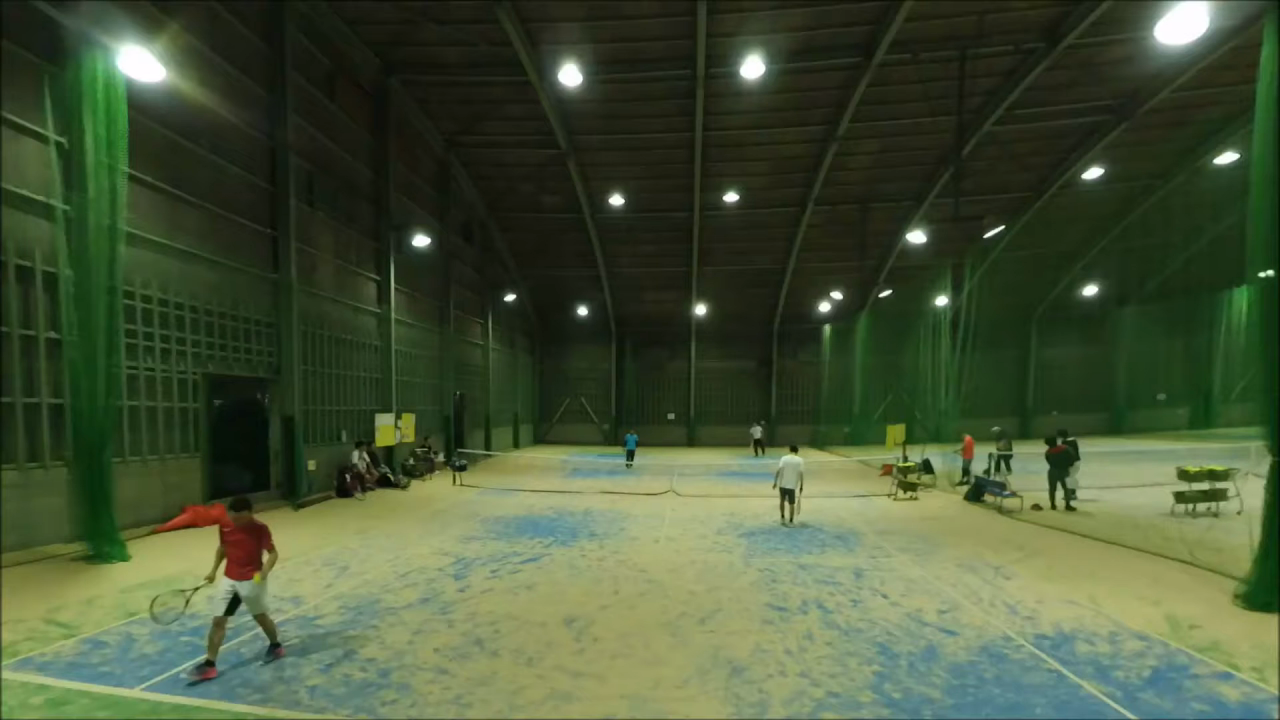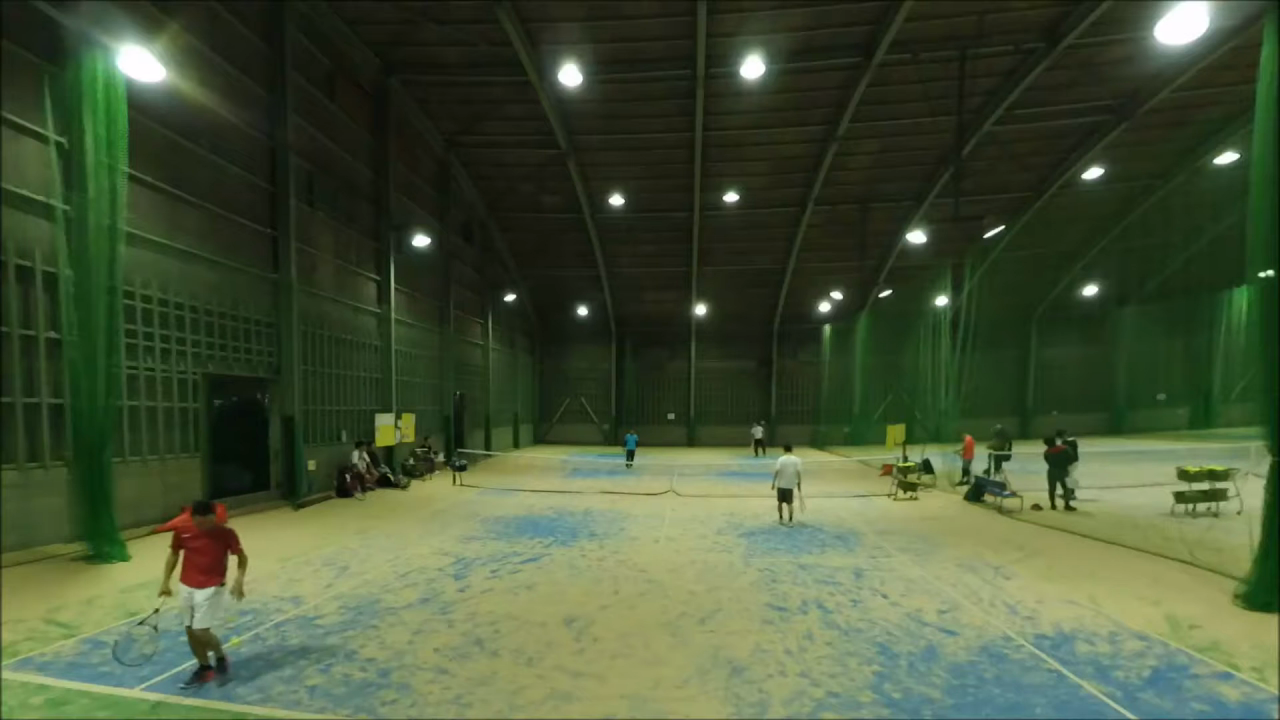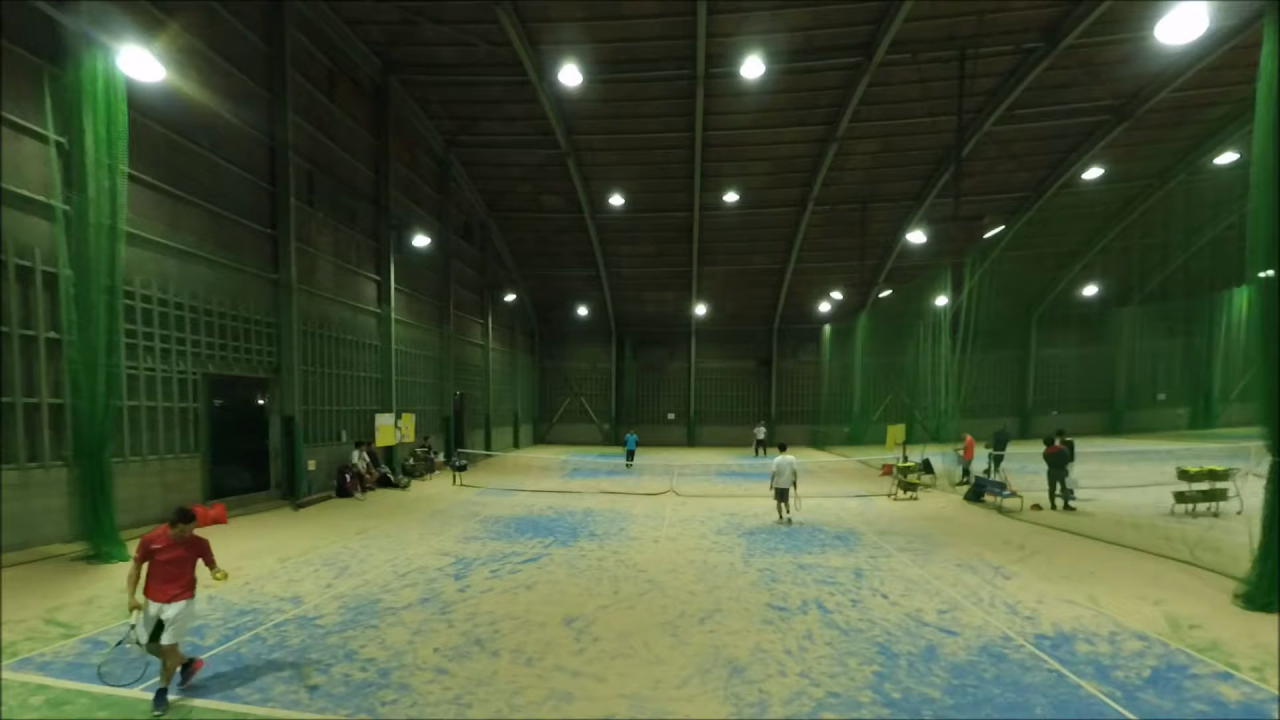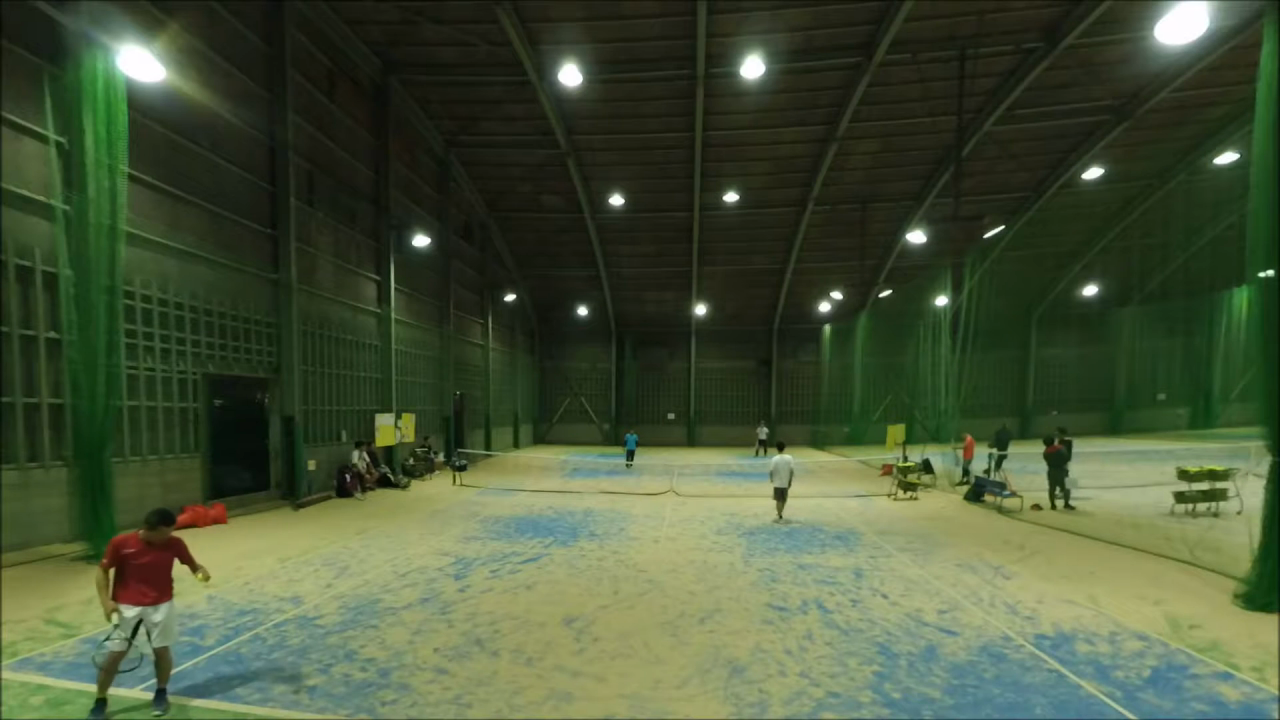
dt=0.3s
person 1, frame 1
left shoulder: (260, 529)
right shoulder: (225, 527)
left elbow: (272, 553)
left wrist: (264, 573)
right wrist: (214, 570)
left hip: (250, 580)
right hip: (229, 579)
left knee: (260, 616)
right knee: (218, 621)
left ankle: (275, 645)
right ankle: (209, 664)
person 1, frame 2
left shoulder: (226, 534)
right shoulder: (182, 532)
left elbow: (242, 558)
right elbow: (173, 555)
left wrist: (239, 580)
right wrist: (165, 582)
left hip: (211, 588)
right hip: (187, 586)
left knee: (201, 631)
right knee: (191, 631)
left ankle: (221, 659)
right ankle: (205, 668)
person 1, frame 3
left shoulder: (199, 544)
right shoulder: (150, 540)
left elbow: (212, 566)
right elbow: (136, 567)
left wrist: (217, 572)
right wrist: (131, 596)
left hip: (180, 602)
right hip: (151, 601)
left knee: (168, 646)
right knee: (150, 646)
left ankle: (162, 692)
right ankle: (188, 663)
person 1, frame 4
left shoulder: (175, 544)
right shoulder: (120, 543)
left elbow: (192, 565)
right elbow: (102, 571)
left wrist: (200, 571)
right wrist: (105, 601)
left hip: (160, 604)
right hip: (125, 605)
left knee: (162, 650)
right knee: (114, 655)
left ankle: (161, 693)
right ankle: (100, 702)
